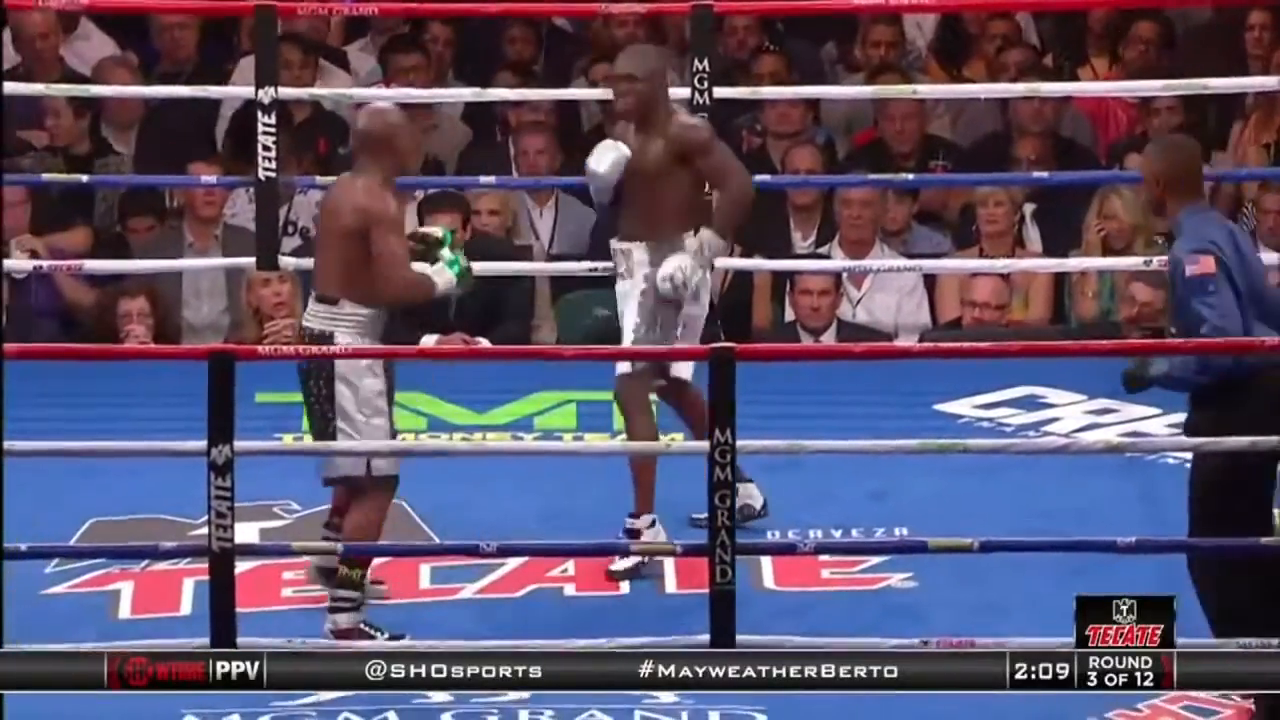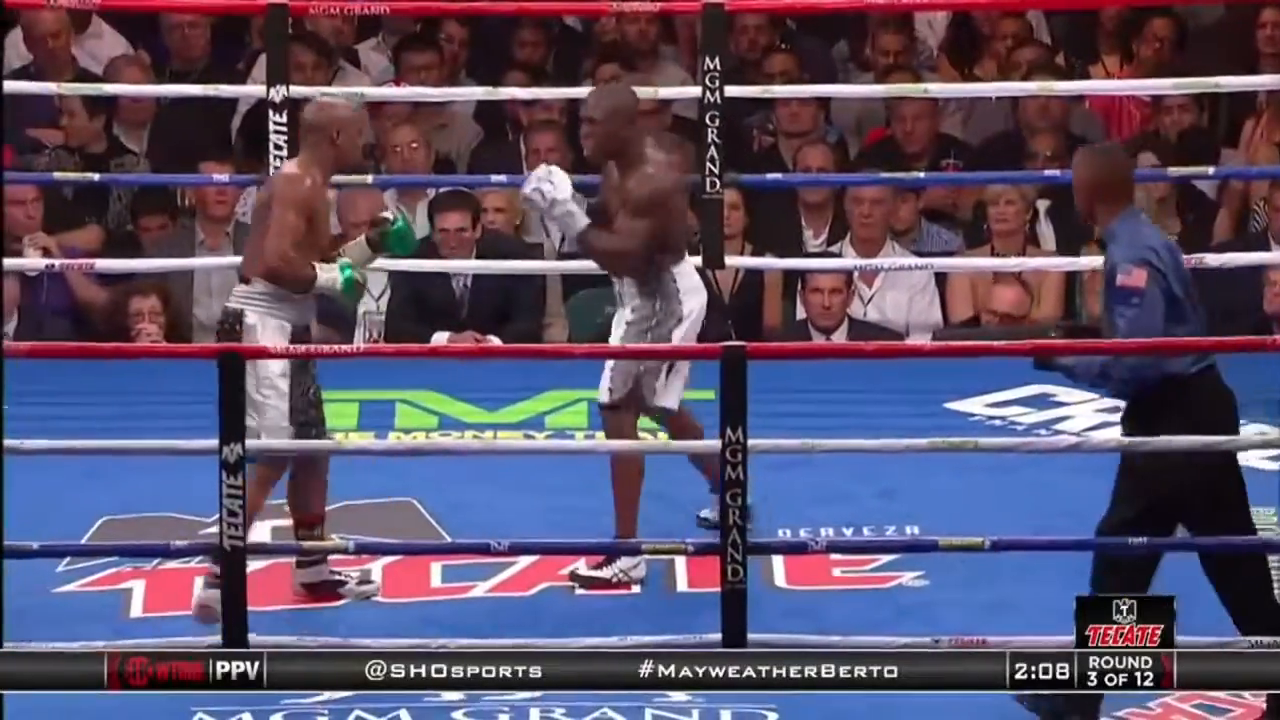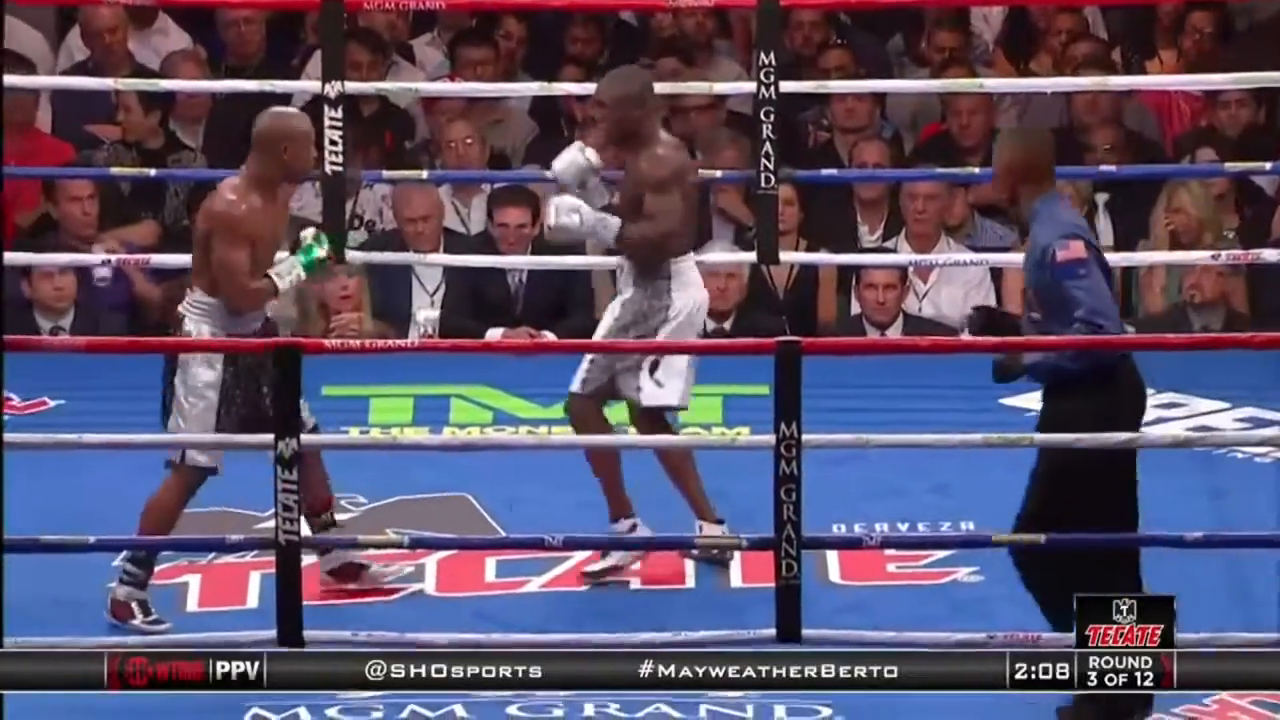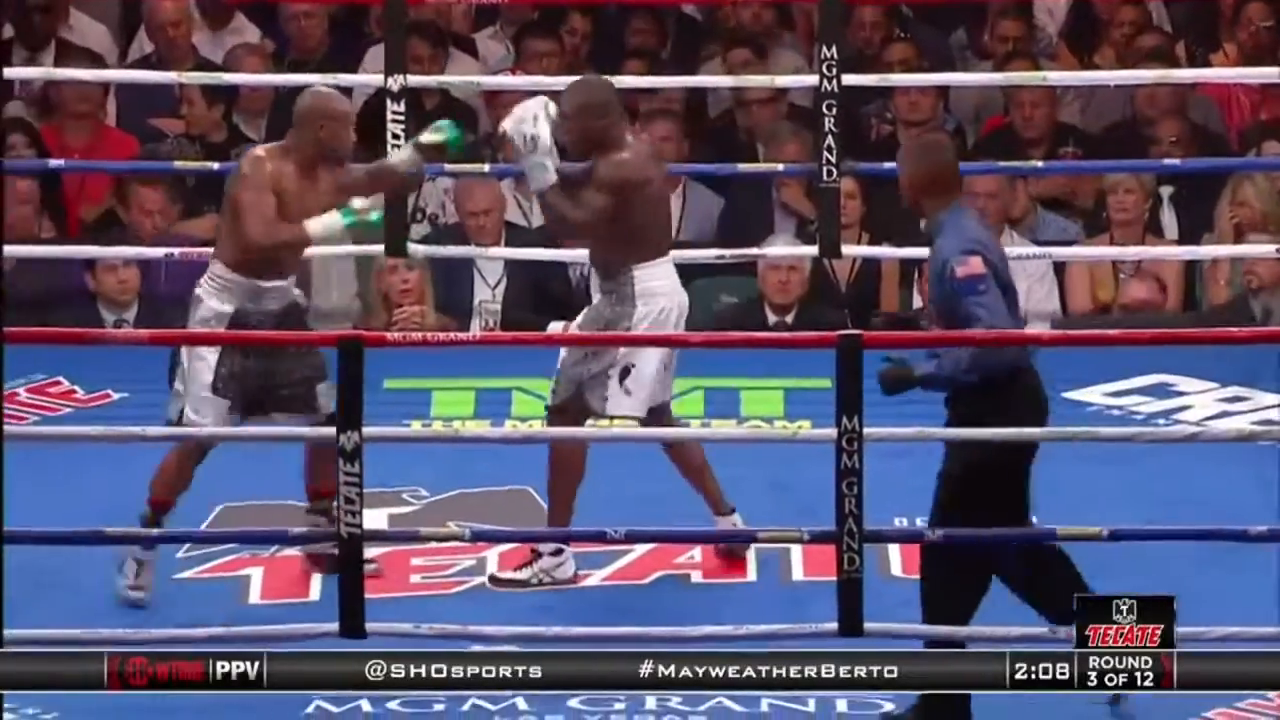
dt=0.4s
person 1, frame 1
left shoulder: (1194, 249)
right shoulder: (1227, 232)
left elbow: (1221, 346)
left wrist: (1156, 371)
right wrist: (1173, 341)
left knee: (1217, 556)
person 1, frame 2
left shoulder: (1130, 256)
right shoulder: (1142, 239)
left elbow: (1133, 363)
left wrist: (1066, 360)
left hip: (1184, 415)
right hip: (1171, 411)
left knee: (1230, 559)
right knee: (1122, 549)
person 1, frame 3
left shoulder: (1058, 234)
right shoulder: (1056, 224)
left elbow: (1097, 328)
left wrist: (1025, 360)
right wrist: (1008, 325)
left hip: (1095, 398)
right hip: (1091, 395)
left knee: (1040, 543)
right knee: (1104, 548)
person 1, frame 4
left shoulder: (958, 248)
right shoulder: (964, 233)
left elbow: (990, 345)
left wrist: (917, 375)
left hip: (994, 410)
right hip: (1005, 405)
left knee: (952, 557)
right knee: (1009, 548)
person 2, frame 1
left shoulder: (344, 191)
right shoulder: (380, 203)
right elbow: (397, 287)
left wrist: (413, 249)
right wrist: (448, 273)
left hip: (327, 336)
right hip: (347, 345)
left knee: (361, 471)
right knee: (375, 484)
left ankle: (332, 562)
right ankle: (345, 617)
person 2, frame 2
left shoulder: (312, 185)
right shoulder: (296, 183)
right elbow: (275, 262)
left wrist: (371, 244)
right wrist: (334, 278)
left hip: (287, 328)
right hip: (260, 328)
left knee: (314, 452)
right knee: (265, 464)
left ankle: (313, 571)
right ankle: (219, 590)
person 2, frame 3
left shoulder: (275, 193)
right shoulder: (230, 206)
right elbow: (239, 293)
left wrist: (293, 263)
right wrist: (300, 267)
left hip: (253, 333)
right hip: (211, 339)
left knee: (304, 442)
right knee: (189, 471)
left ankle: (335, 557)
right ankle: (128, 588)
person 2, frame 4
left shoulder: (328, 174)
right shoulder: (260, 166)
left elbow: (376, 177)
right elbow: (261, 239)
left wrist: (421, 148)
right wrist: (338, 221)
left hip: (281, 310)
right hip: (226, 312)
left knee: (325, 426)
right knee: (195, 440)
left ankle: (324, 538)
right ankle: (141, 551)
person 3, frame 1
left shoulder: (685, 132)
right shoulder: (622, 133)
left elbow: (739, 187)
left wrist: (699, 251)
right wrist: (603, 186)
left hip: (669, 269)
right hip: (635, 268)
left knee: (630, 388)
right knee: (675, 386)
left ankle: (643, 526)
right ankle: (742, 489)
person 3, frame 2
left shoulder: (649, 179)
right shoulder: (620, 163)
left elbow: (619, 254)
right elbow: (606, 224)
left wrist: (567, 213)
right wrist: (561, 202)
left hip: (663, 296)
right hip: (653, 294)
left knee: (618, 415)
right knee: (662, 407)
left ankle: (626, 554)
person 3, frame 3
left shoulder: (659, 162)
right shoulder: (644, 152)
left elbow: (663, 235)
right elbow: (636, 217)
left wrist: (593, 224)
right wrist: (591, 189)
left hip: (659, 294)
right hip: (657, 290)
left knee: (583, 404)
right knee: (648, 416)
left ankle: (625, 527)
right ankle: (710, 529)
person 3, frame 4
left shoulder: (620, 166)
right shoulder: (627, 155)
left elbow: (574, 224)
right elbow: (580, 200)
left wrist: (537, 165)
right wrist: (546, 160)
left hip: (631, 299)
right hip: (656, 291)
left knee: (566, 413)
right knee: (654, 417)
left ankle: (553, 554)
right ankle: (726, 517)
